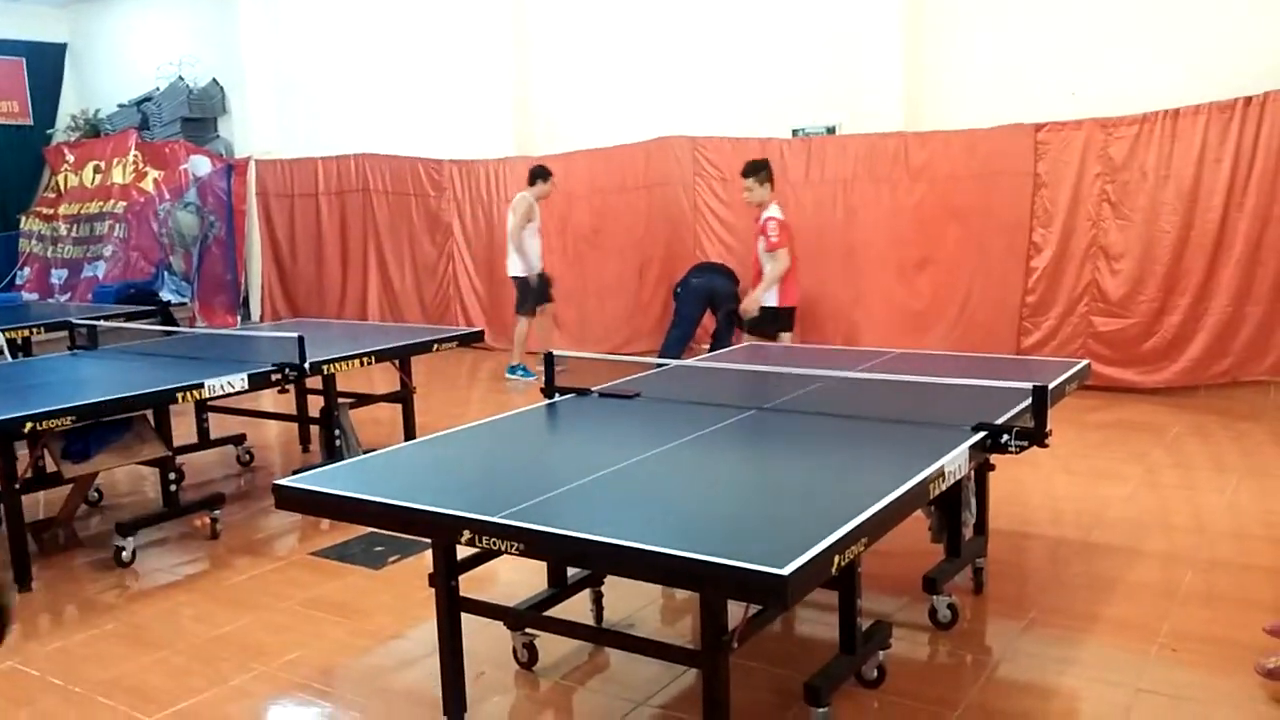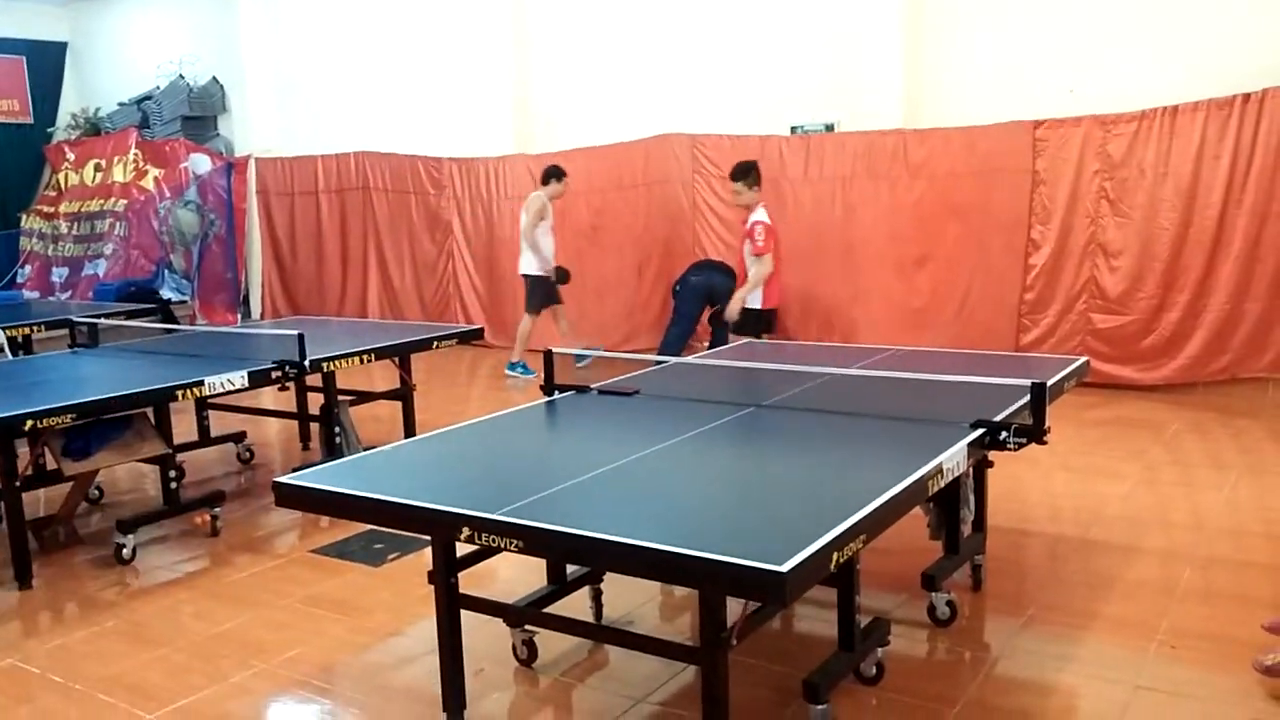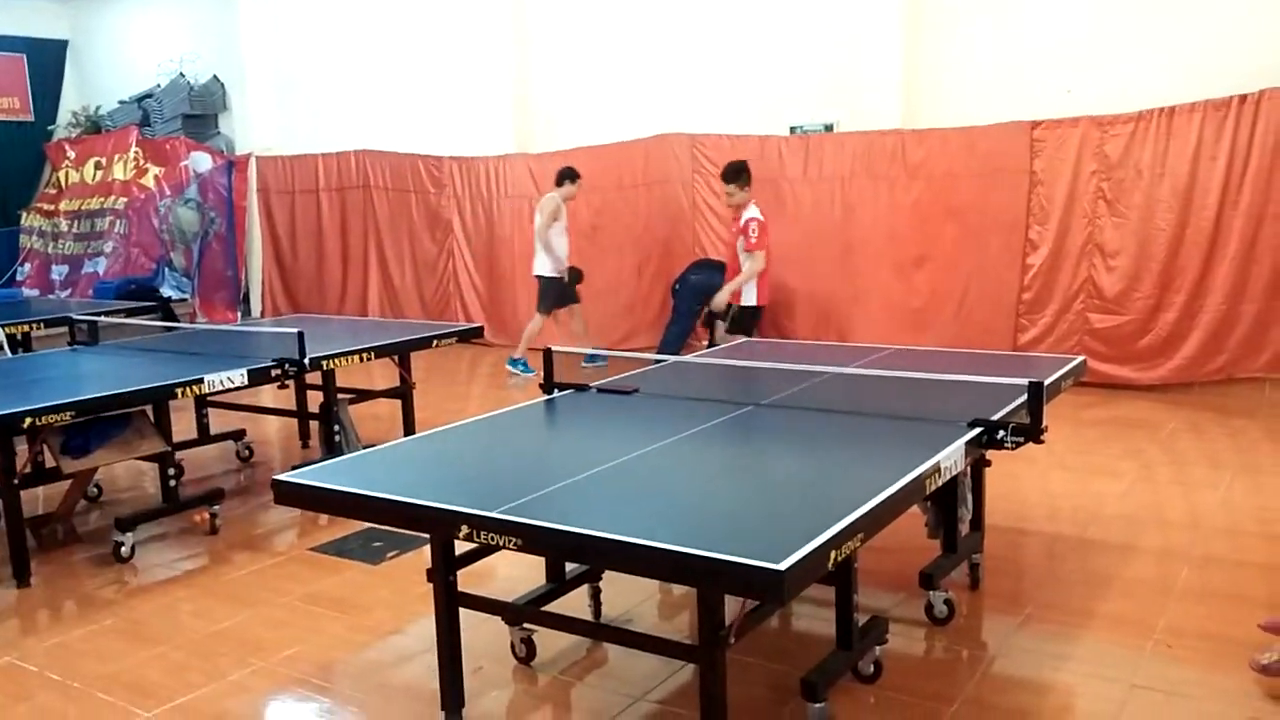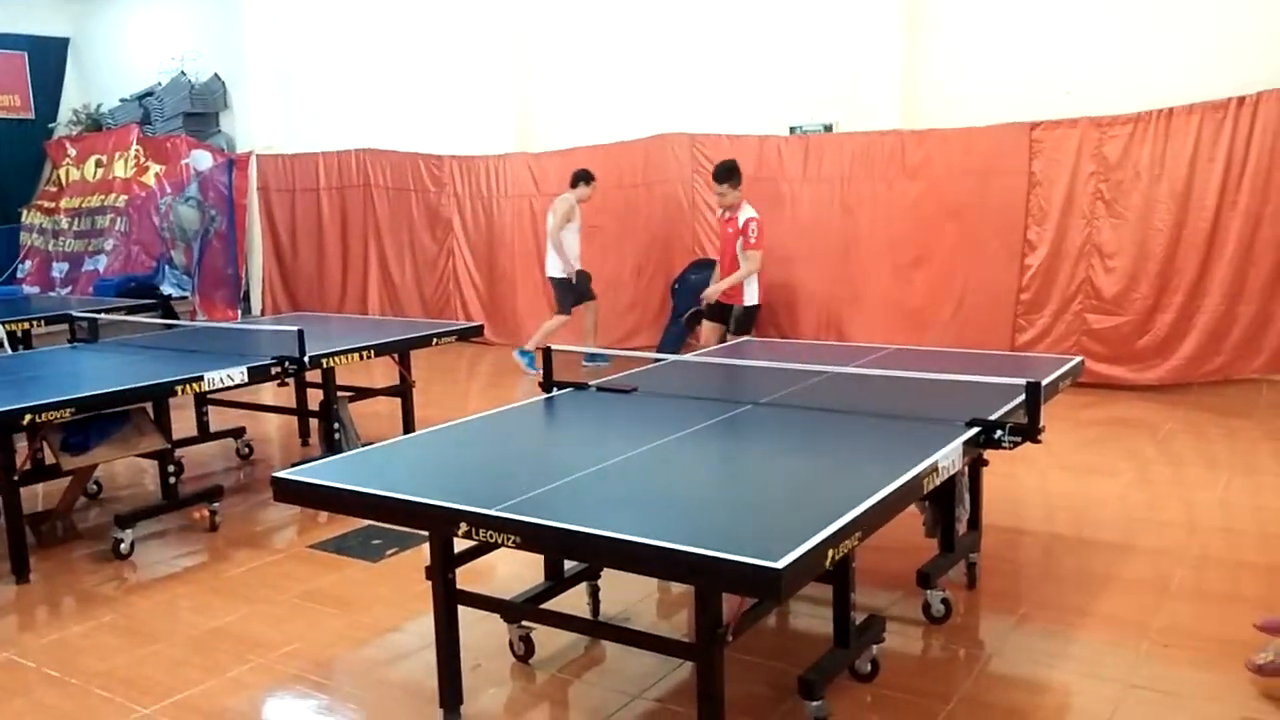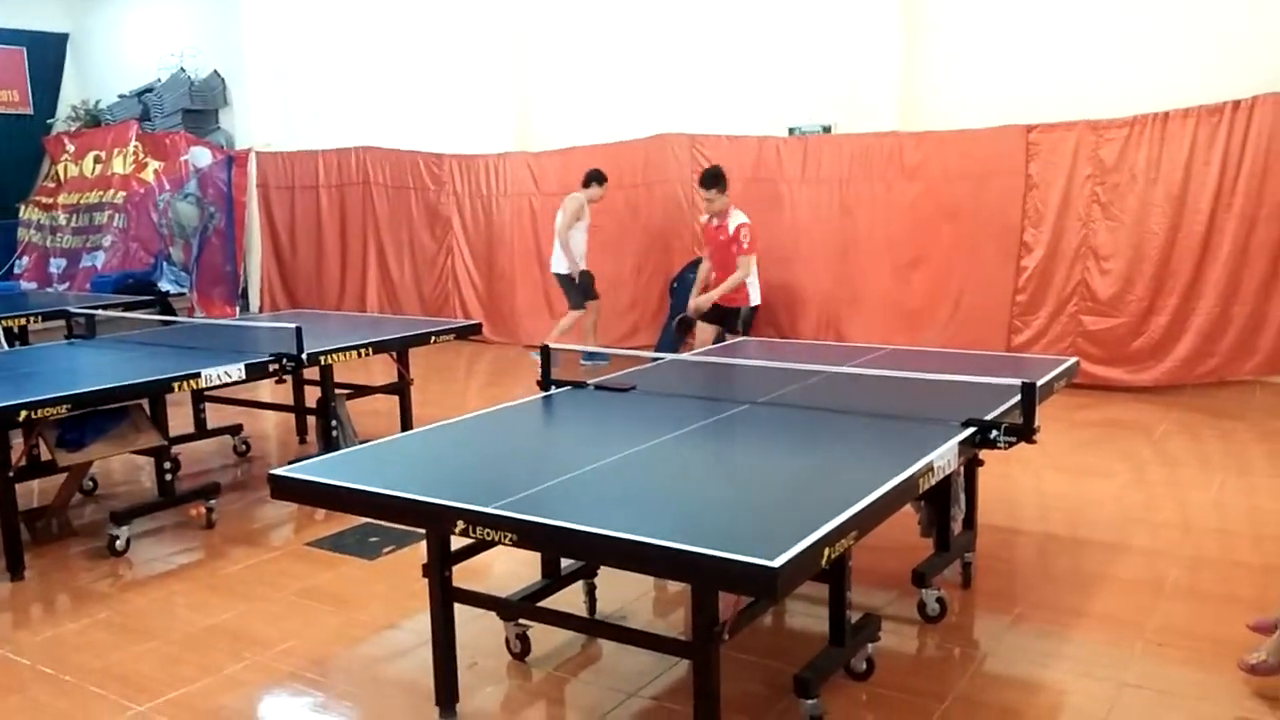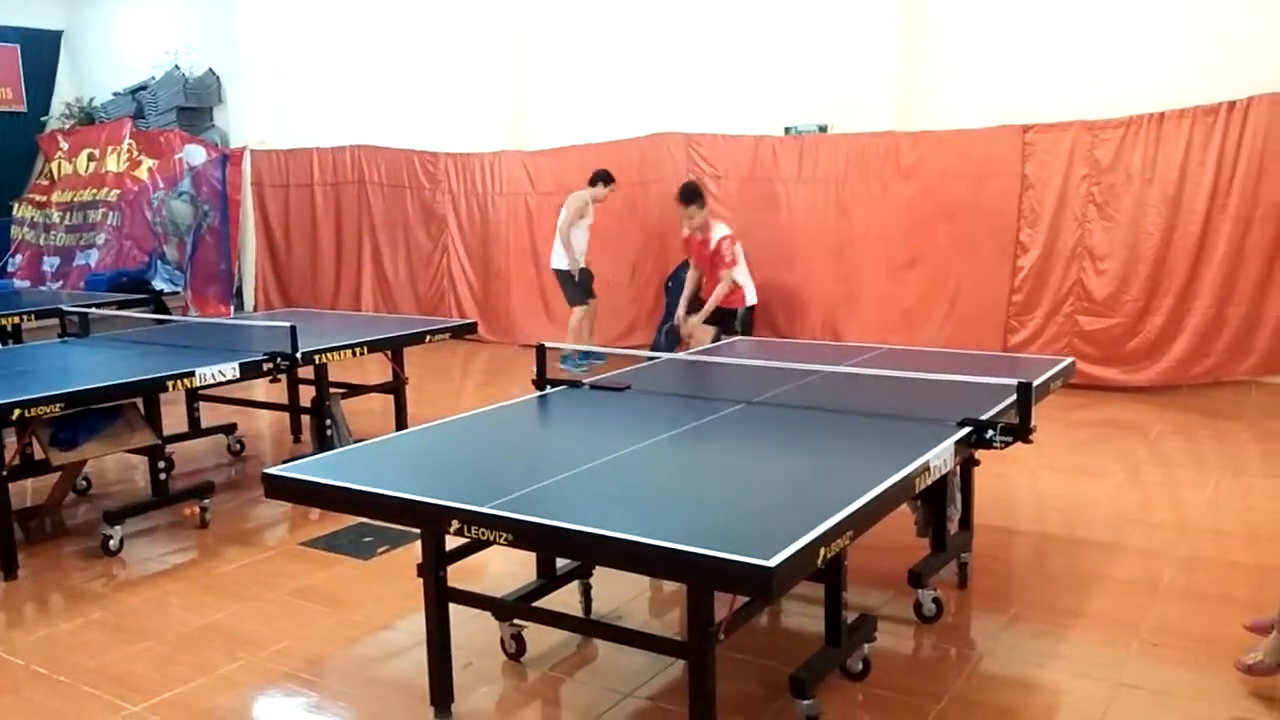
dt=0.1s
person 1, frame 1
left shoulder: (530, 202)
right shoulder: (525, 202)
right elbow: (515, 236)
right wrist: (530, 267)
left hip: (530, 270)
right hip: (524, 271)
left knee: (545, 308)
right knee: (526, 317)
right ankle: (515, 366)
person 1, frame 2
left shoulder: (543, 202)
right shoulder: (538, 201)
right elbow: (527, 233)
right wrist: (545, 262)
left hip: (543, 269)
right hip: (536, 270)
left knee: (559, 311)
right knee: (531, 315)
left ankle: (576, 354)
right ankle: (514, 363)
person 1, frame 3
left shoulder: (558, 203)
right shoulder: (552, 201)
right elbow: (541, 233)
right wrist: (558, 262)
left hip: (558, 270)
right hip: (549, 271)
left knee: (576, 309)
right knee: (542, 316)
left ankle: (588, 355)
right ankle: (516, 359)
person 1, frame 4
left shoulder: (572, 205)
right shoulder: (566, 203)
right elbow: (553, 234)
right wrist: (567, 264)
left hip: (570, 270)
right hip: (561, 271)
left knee: (590, 306)
right knee: (564, 316)
left ankle: (591, 354)
right ankle: (526, 351)
person 1, frame 5
left shoulder: (582, 204)
right shoulder: (576, 202)
right elbow: (561, 232)
left wrist: (578, 265)
right wrist: (572, 263)
left hip: (575, 266)
right hip: (565, 267)
left knee: (593, 305)
right knee: (578, 312)
left ankle: (590, 352)
person 1, frame 6
left shoulder: (587, 202)
right shoulder: (580, 199)
right elbow: (563, 228)
left wrist: (581, 262)
right wrist: (573, 260)
left hip: (576, 264)
right hip: (565, 265)
left knee: (590, 304)
right knee: (581, 308)
left ankle: (585, 351)
right ankle: (567, 355)
person 2, frame 1
left shoulder: (771, 219)
right shoulder: (769, 215)
left elbow: (782, 262)
left wrist: (755, 296)
right wrist: (754, 294)
left hip: (771, 300)
right hip: (783, 299)
person 2, frame 2
left shoulder: (758, 222)
right shoulder: (756, 217)
left elbow: (766, 268)
left wrist: (738, 297)
right wrist: (740, 295)
left hip: (755, 302)
right hip: (764, 300)
person 2, frame 3
left shoulder: (752, 219)
right shoulder: (739, 215)
left elbow: (758, 265)
left wrist: (726, 291)
right wrist: (725, 291)
left hip: (747, 298)
right hip: (734, 296)
right knee: (721, 344)
person 2, frame 4
left shoulder: (749, 219)
right shoulder: (722, 215)
left elbow: (753, 264)
left wrist: (720, 286)
right wrist: (712, 285)
left hip: (744, 299)
right hip: (724, 296)
right knee: (706, 346)
person 2, frame 5
left shoulder: (740, 224)
right shoulder: (706, 222)
left elbow: (745, 271)
left wrist: (711, 296)
right wrist: (694, 294)
left hip: (742, 300)
right hip: (717, 297)
right knee: (700, 349)
person 2, frame 6
left shoulder: (722, 237)
right shoulder: (689, 234)
left elbow: (725, 283)
left wrist: (700, 317)
right wrist: (683, 303)
left hip: (738, 302)
right hip: (710, 300)
